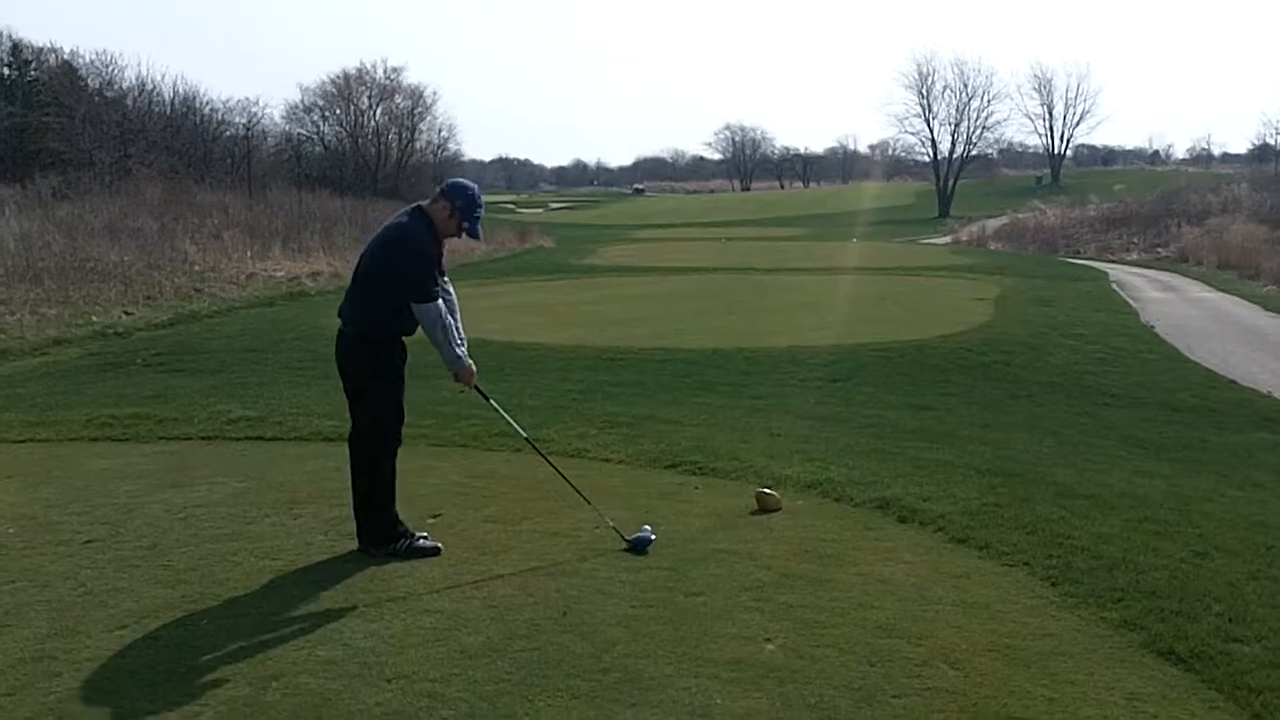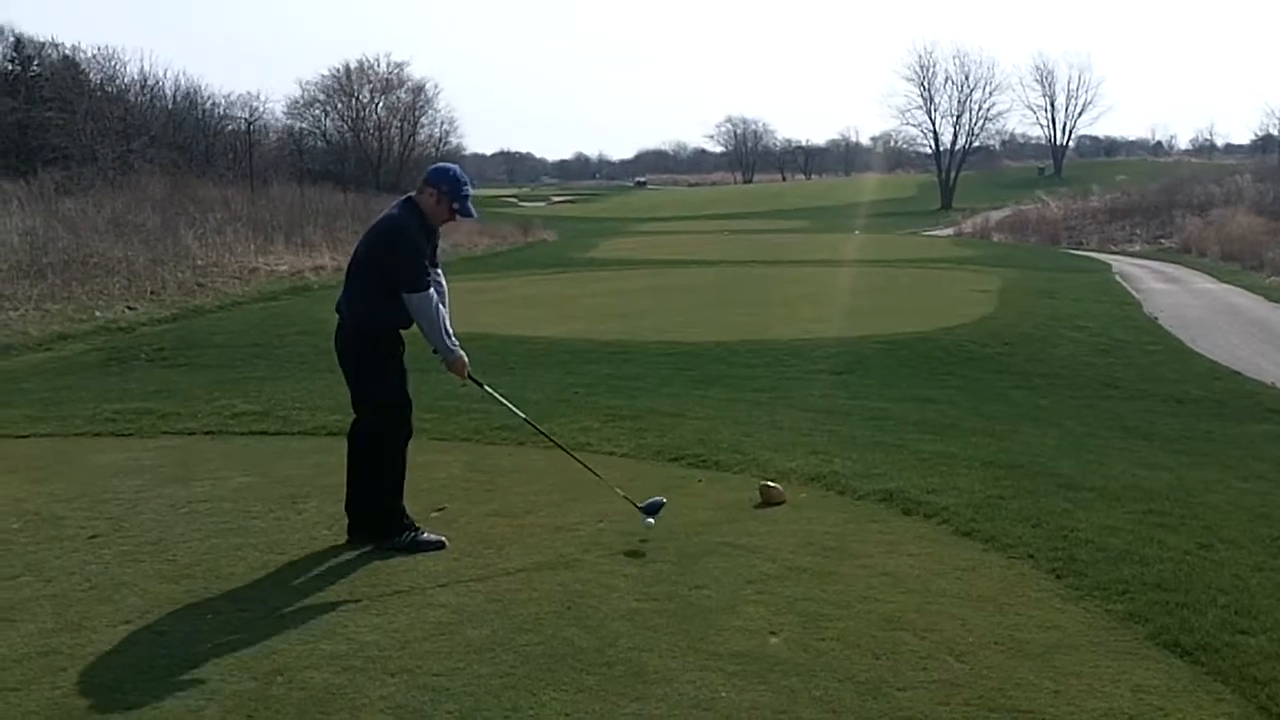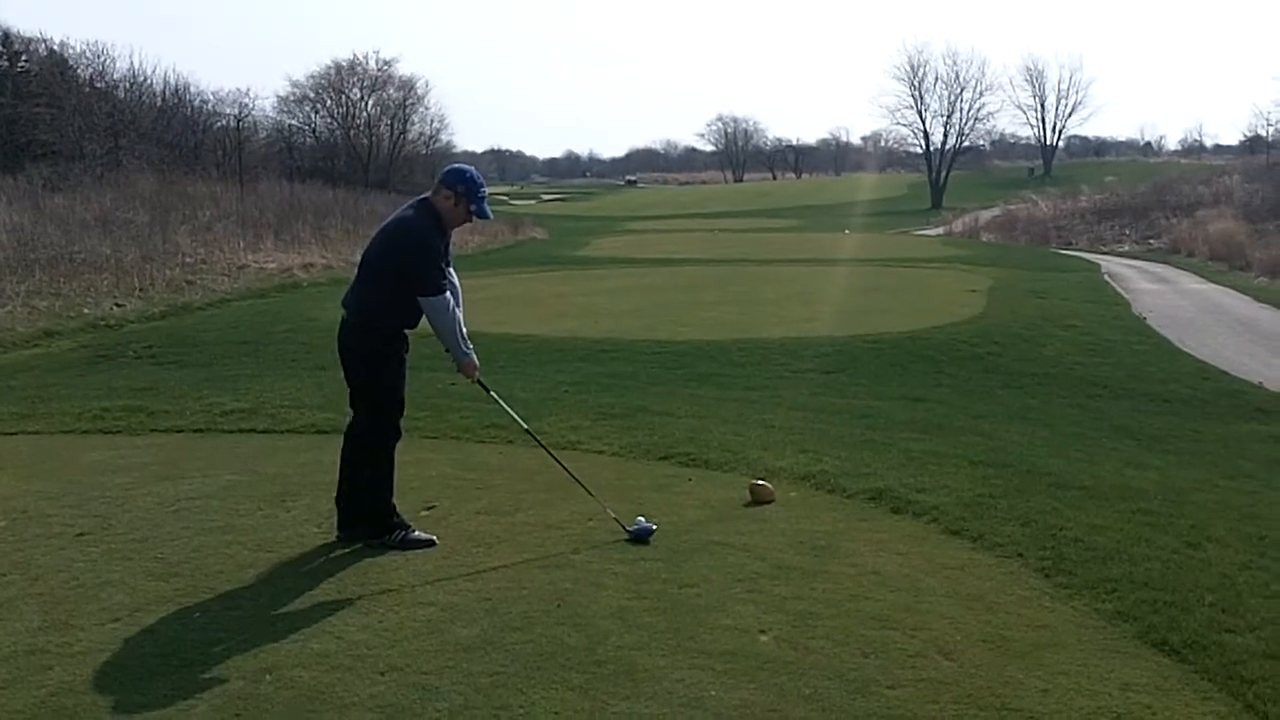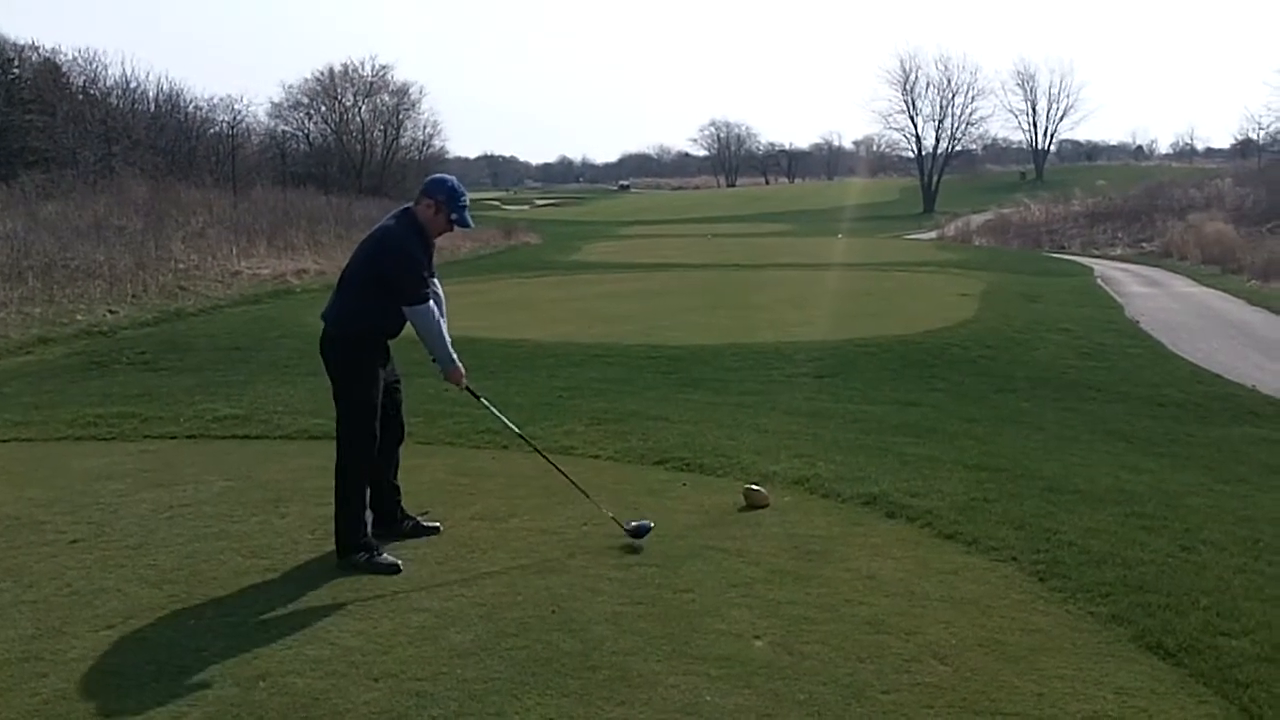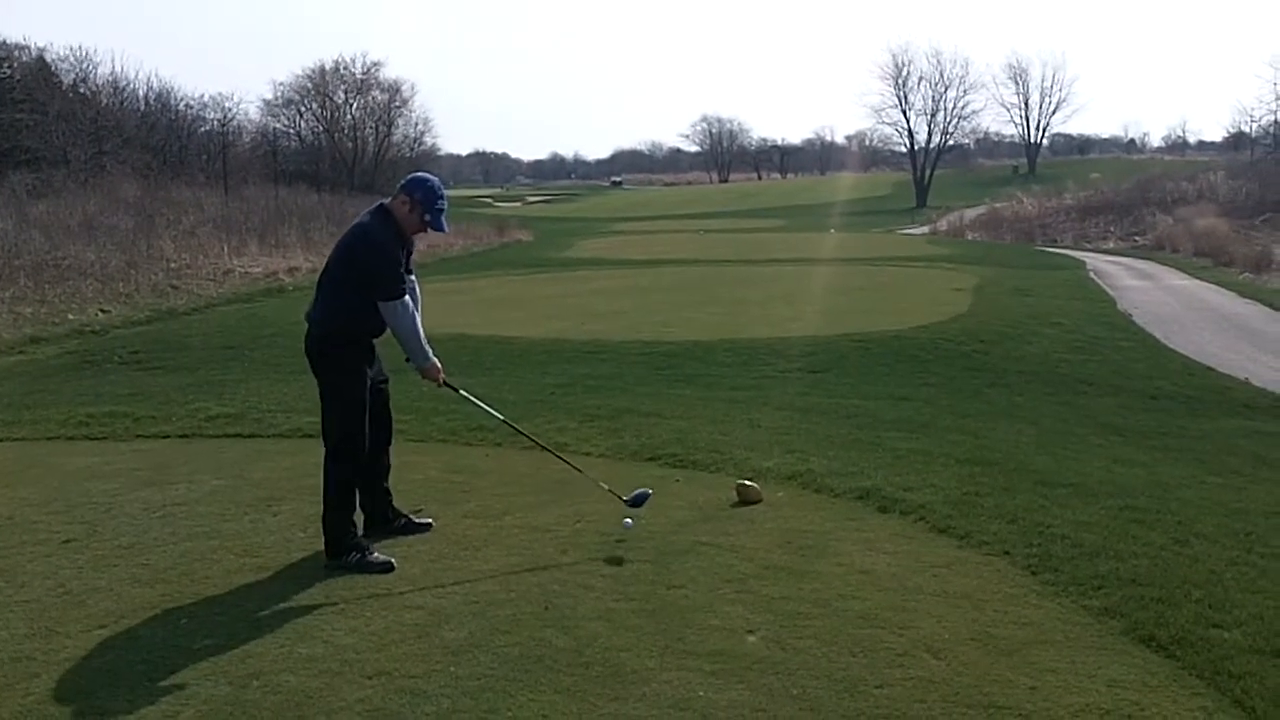
dt=1s
person 1, frame 1
left shoulder: (421, 232)
right shoulder: (410, 239)
left elbow: (443, 293)
right elbow: (430, 311)
left wrist: (461, 352)
right wrist: (457, 362)
left hip: (377, 342)
right hip: (367, 346)
left knee: (376, 435)
right knee: (379, 437)
left ankle: (377, 528)
right ankle: (383, 534)
person 1, frame 2
left shoulder: (420, 225)
right shoulder: (401, 230)
left elbow: (435, 284)
right elbow: (422, 301)
left wrist: (448, 343)
right wrist: (449, 351)
left hip: (374, 335)
right hip: (366, 338)
left knee: (374, 426)
right knee: (390, 427)
left ankle: (364, 521)
right ankle: (391, 526)
person 1, frame 3
left shoulder: (431, 223)
right shoulder: (416, 232)
left elbow: (449, 286)
right elbow: (437, 303)
left wrist: (462, 345)
right wrist: (463, 354)
left hip: (375, 332)
right hip: (371, 335)
left knee: (369, 424)
right knee: (380, 427)
left ankle: (354, 518)
right ankle: (379, 524)
person 1, frame 4
left shoulder: (416, 235)
right shoulder: (398, 242)
left elbow: (432, 294)
right elbow: (422, 313)
left wrist: (445, 355)
right wrist: (449, 363)
left hip: (371, 342)
right hip: (349, 344)
left knee: (389, 431)
right knee: (360, 439)
left ankle: (388, 517)
right ankle: (354, 542)
person 1, frame 5
left shoulder: (396, 233)
right shoulder: (374, 238)
left elbow: (408, 290)
right elbow: (397, 308)
left wrist: (420, 352)
right wrist: (424, 359)
left hip: (358, 341)
right hip: (334, 345)
left knee: (378, 430)
right knee: (349, 440)
left ankle: (380, 515)
right ankle: (342, 544)
